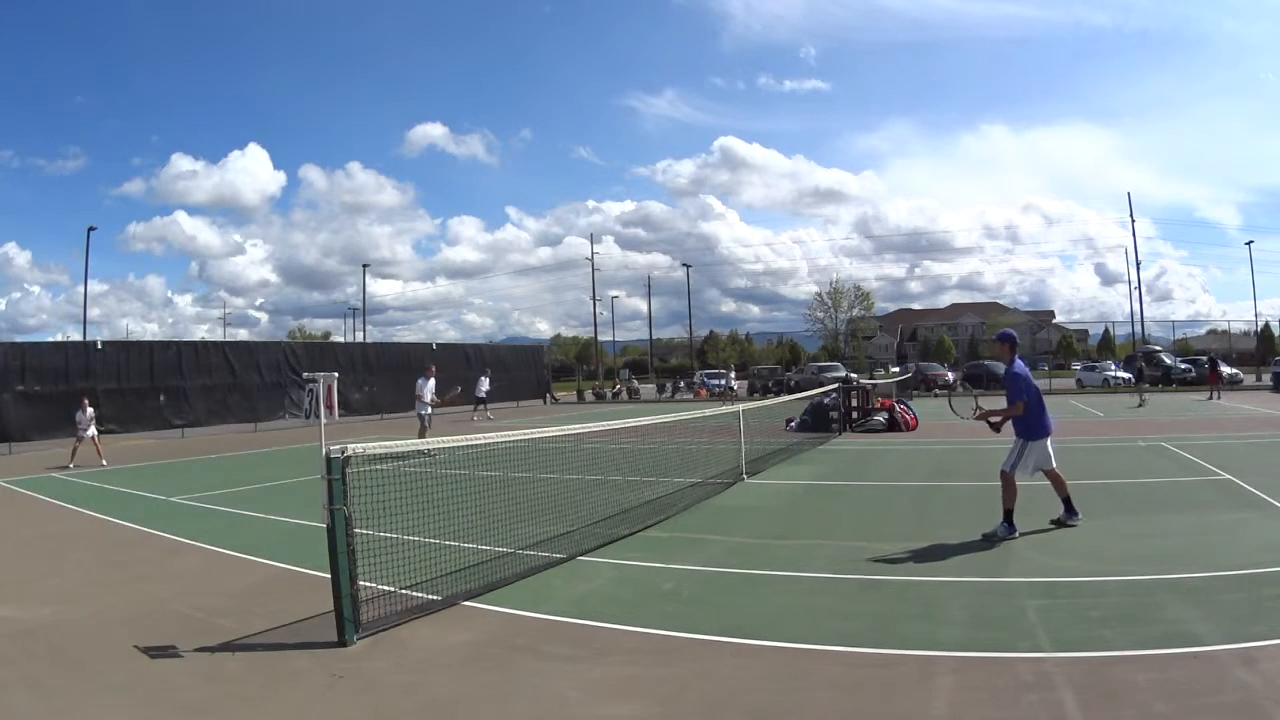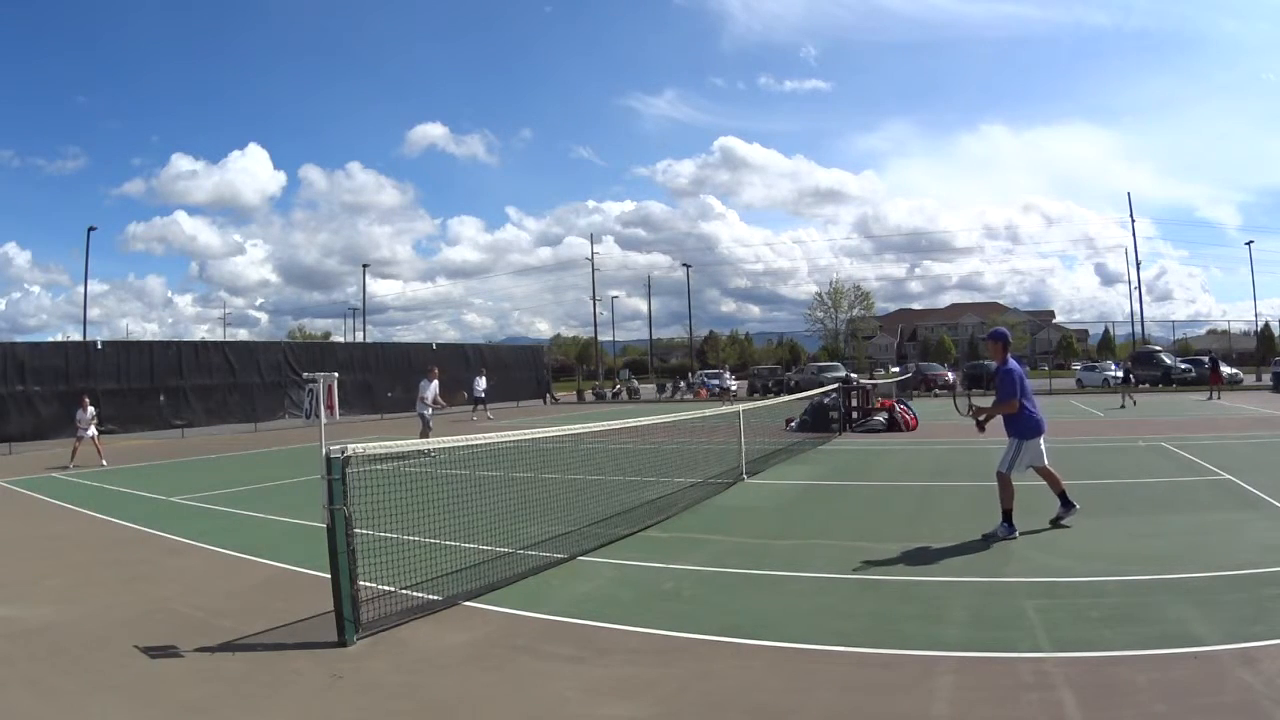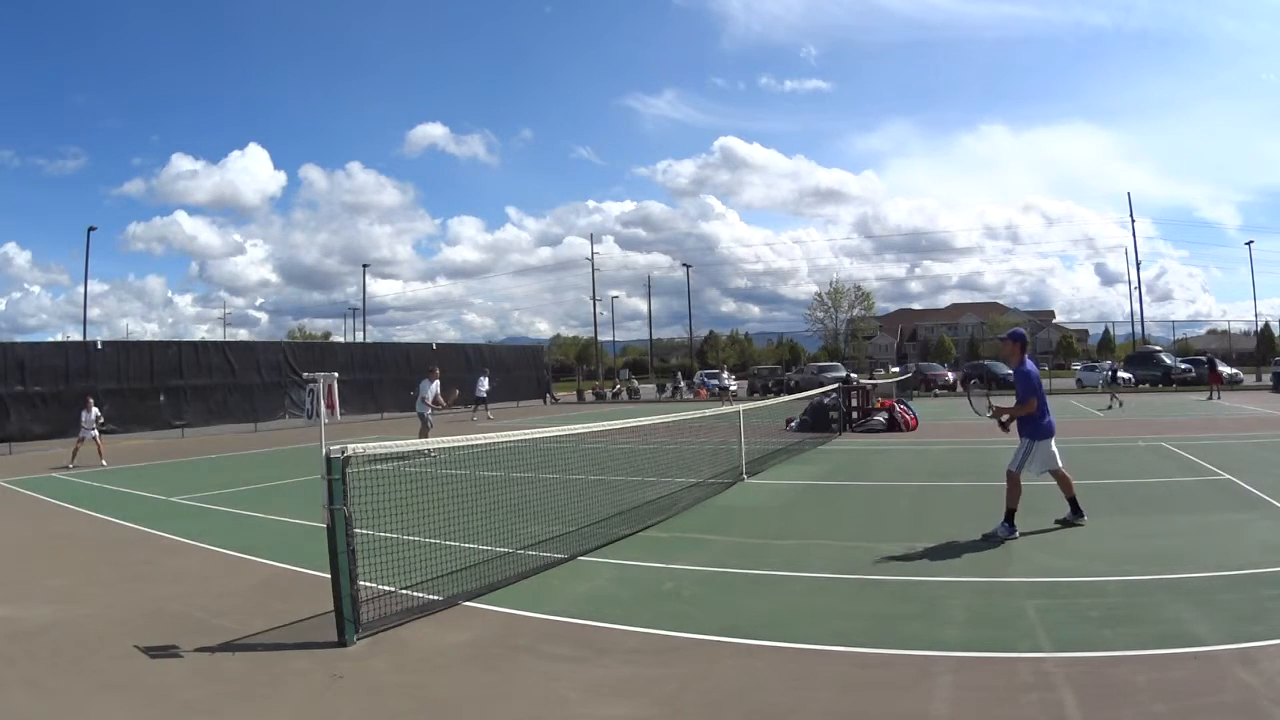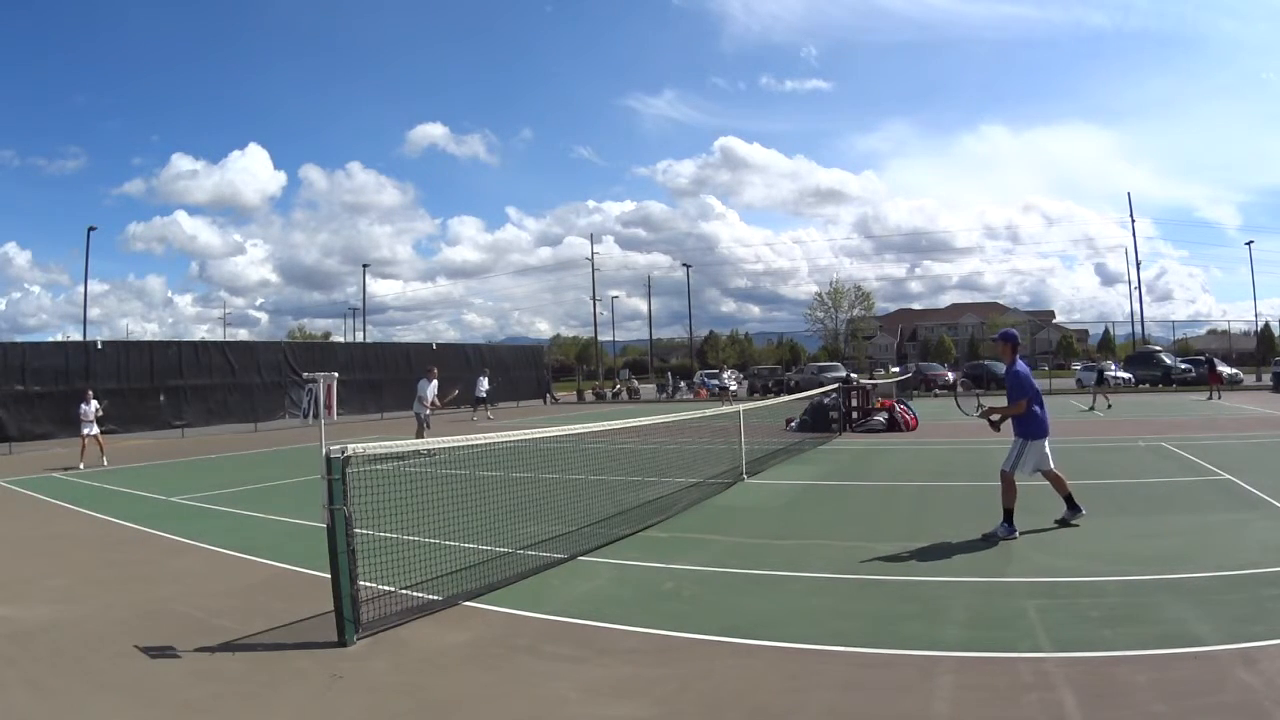
dt=0.4s
person 1, frame 1
left shoulder: (1014, 373)
right shoulder: (1016, 368)
left elbow: (1018, 409)
left wrist: (990, 414)
right wrist: (1000, 422)
left hip: (1030, 432)
right hip: (1040, 428)
left knee: (1006, 474)
right knee: (1050, 470)
left ankle: (1008, 526)
right ankle: (1070, 512)
person 1, frame 2
left shoulder: (1009, 371)
right shoulder: (1001, 370)
left elbow: (1012, 406)
right elbow: (1000, 401)
left wrist: (984, 411)
right wrist: (984, 420)
left hip: (1024, 431)
right hip: (1031, 427)
left knee: (1003, 475)
right knee: (1041, 467)
left ankle: (1007, 526)
right ankle: (1066, 504)
person 1, frame 3
left shoulder: (1026, 372)
right shoulder: (1020, 369)
left elbow: (1031, 406)
left wrist: (1004, 411)
right wrist: (1008, 419)
left hip: (1035, 432)
right hip: (1042, 429)
left knee: (1013, 474)
right knee: (1057, 470)
left ankle: (1008, 526)
right ankle: (1076, 512)
person 1, frame 4
left shoulder: (1016, 372)
right shoulder: (1016, 369)
left elbow: (1020, 406)
left wrist: (993, 411)
right wrist: (1000, 419)
left hip: (1029, 433)
right hip: (1037, 429)
left knee: (1007, 474)
right knee: (1048, 471)
left ankle: (1008, 526)
right ankle: (1073, 508)
